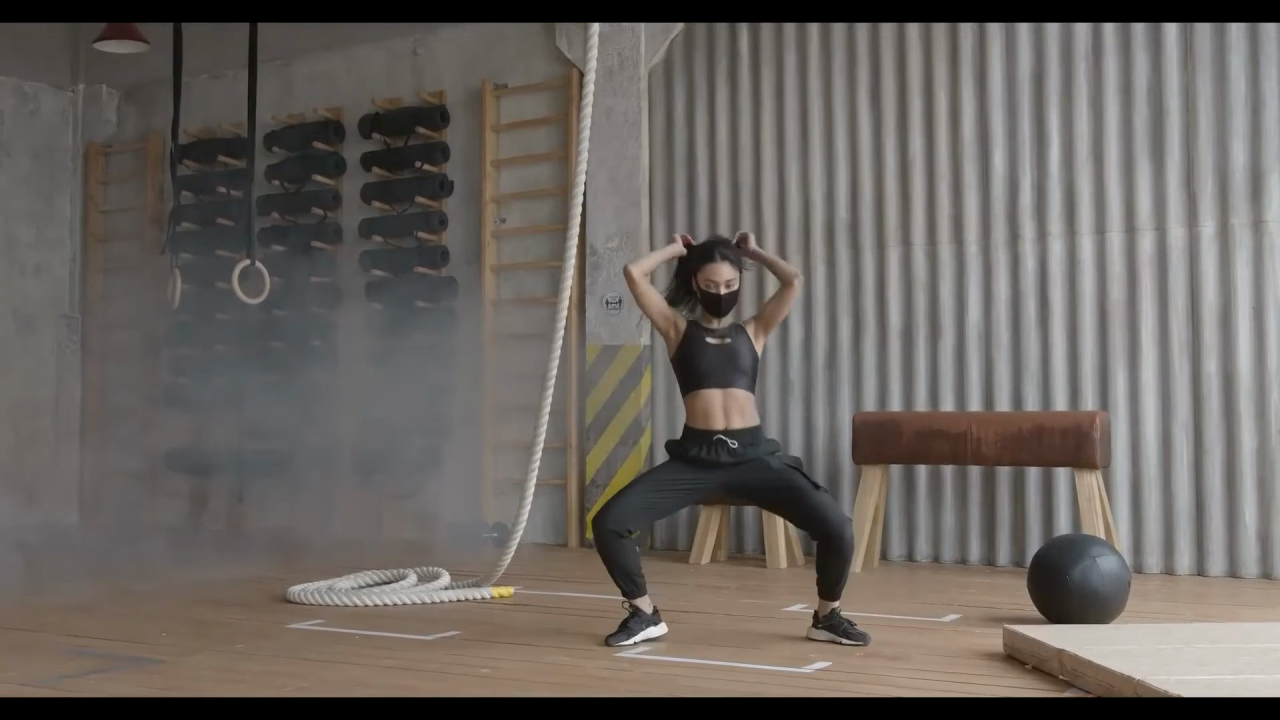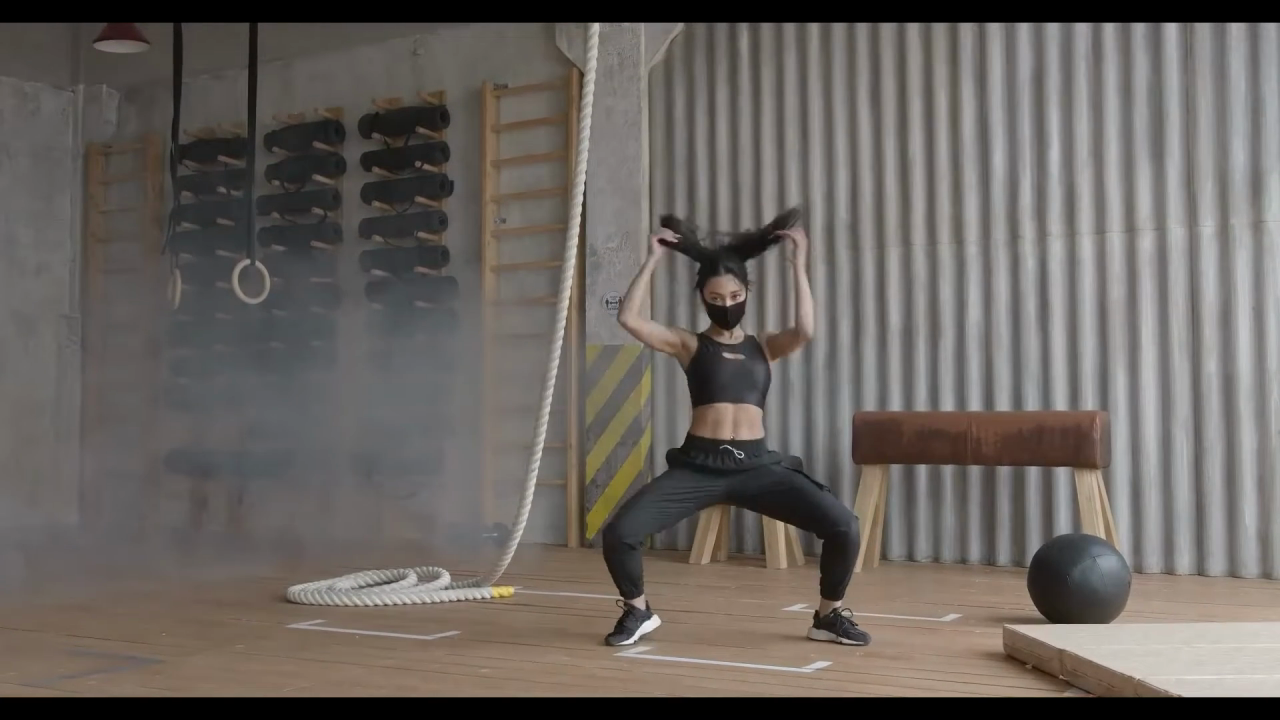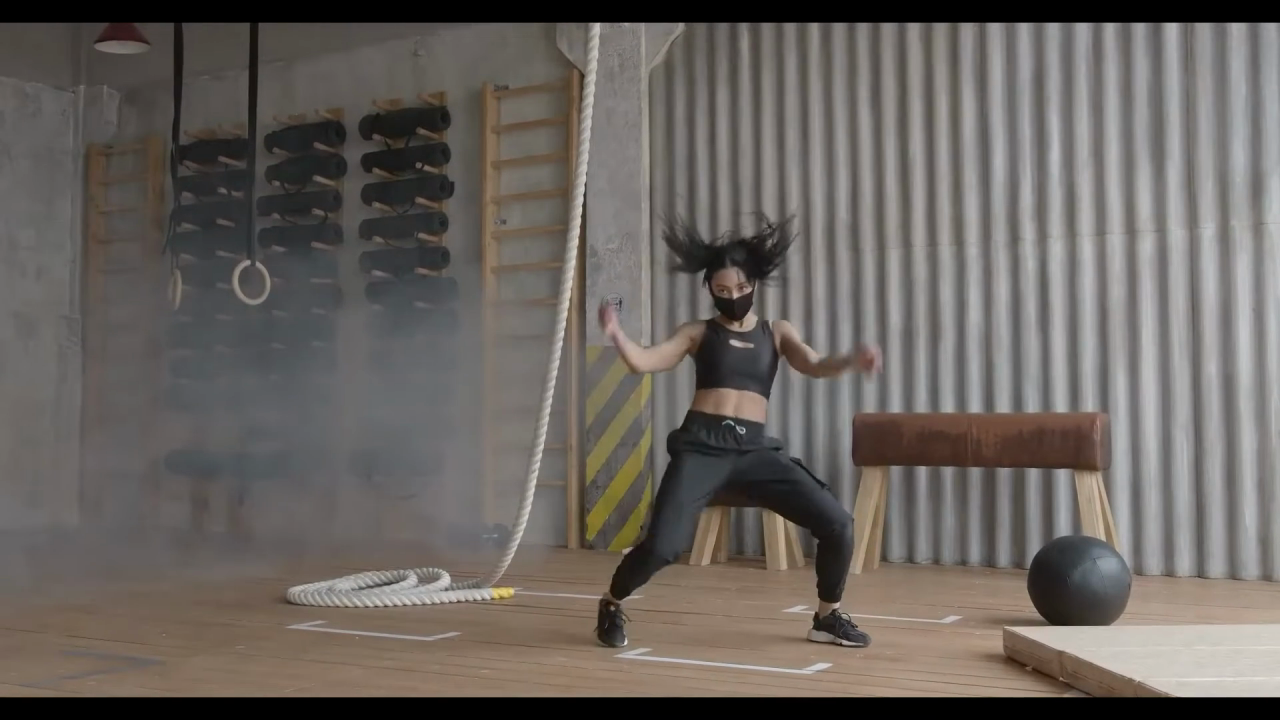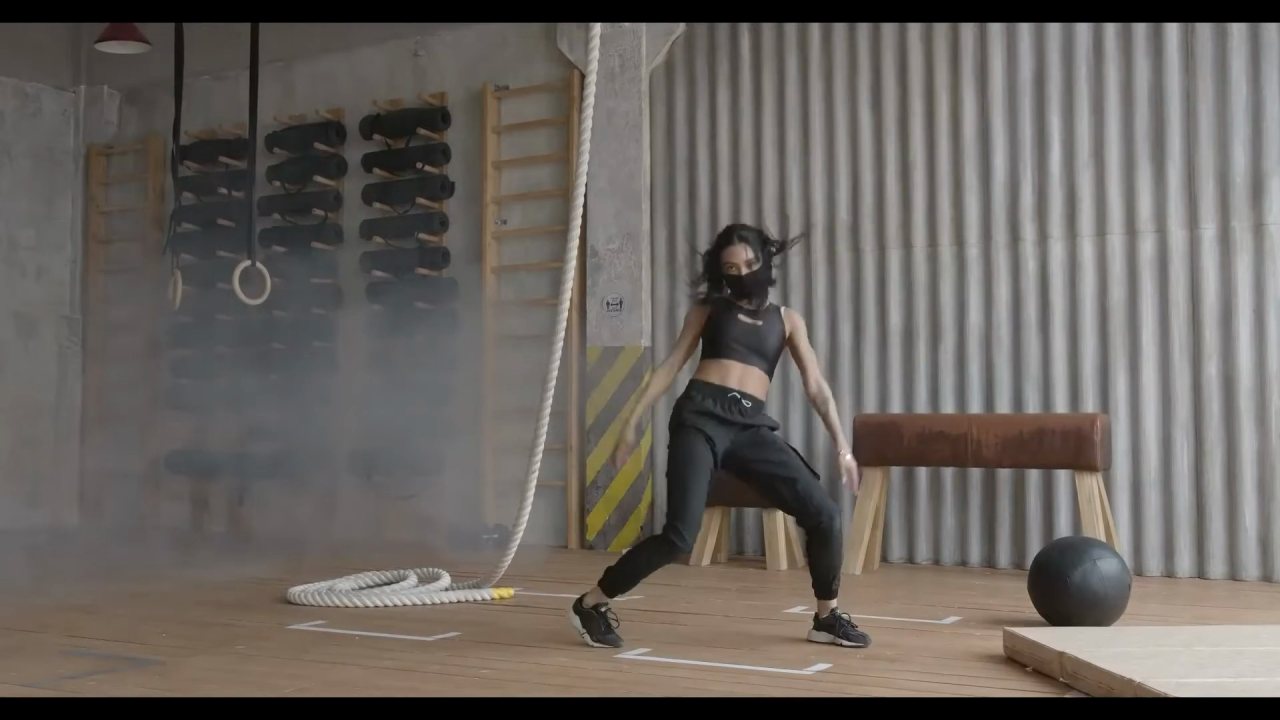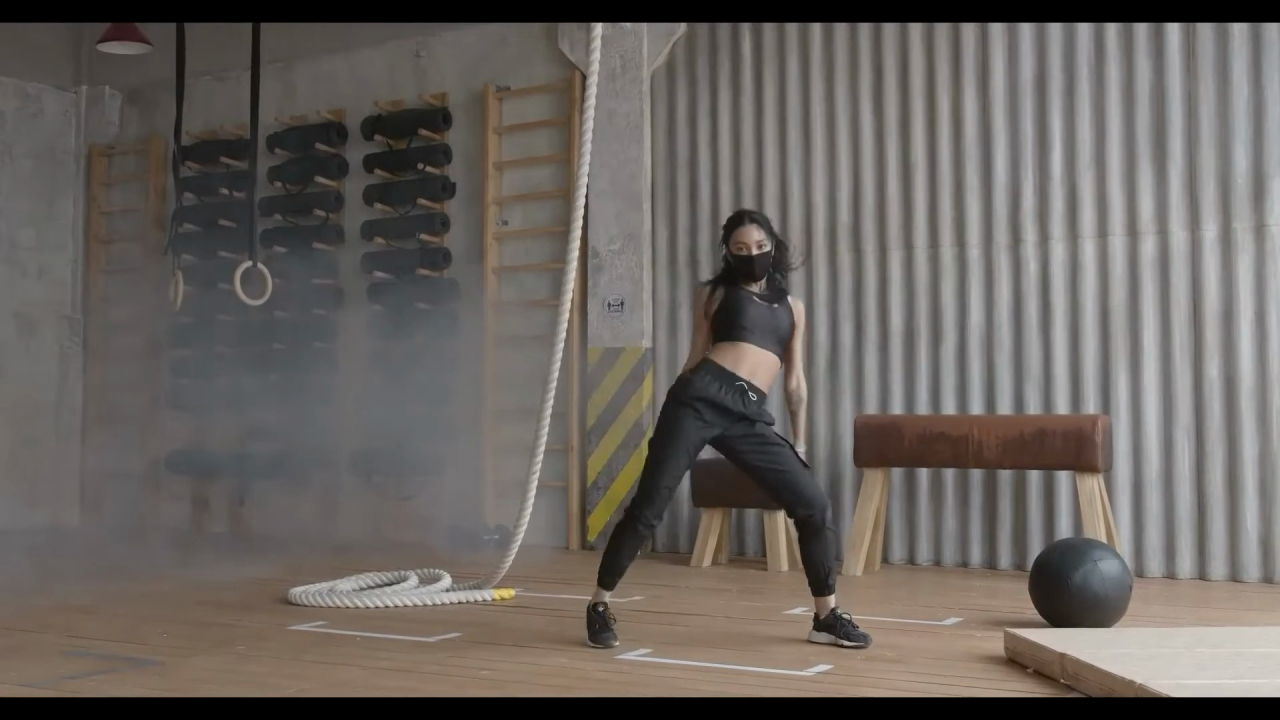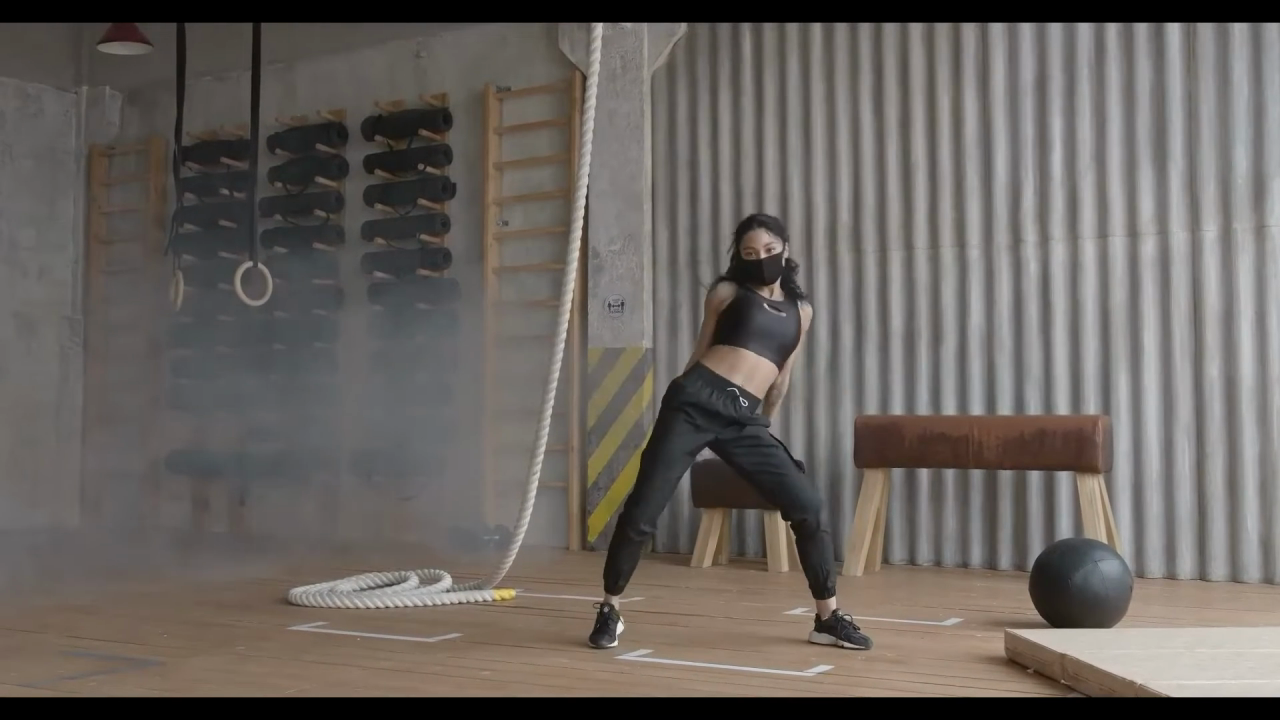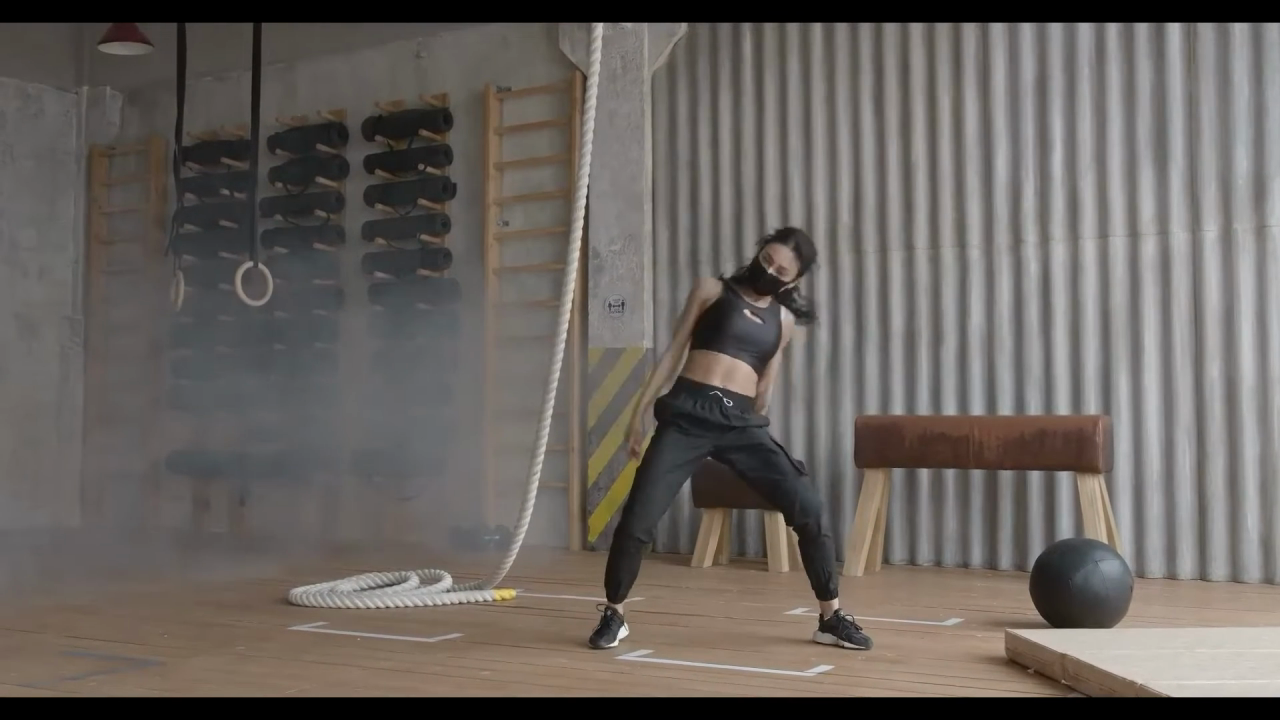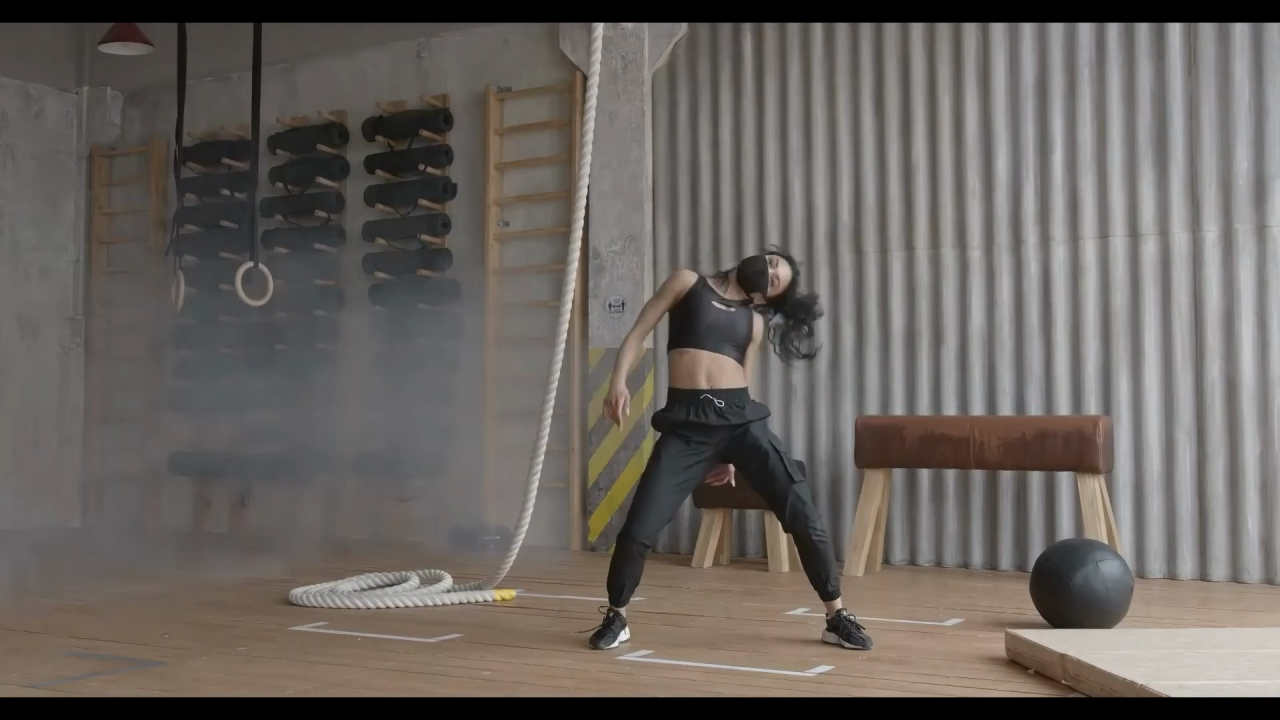
dt=0.2s
person 1, frame 1
left shoulder: (753, 332)
right shoulder: (679, 329)
left elbow: (792, 280)
right elbow: (633, 274)
left wrist: (755, 253)
right wrist: (676, 251)
left hip: (753, 457)
right hip: (696, 458)
left knee: (836, 527)
right knee: (608, 522)
left ankle: (826, 615)
right ankle: (644, 613)
person 1, frame 2
left shoulder: (764, 345)
right shoulder: (689, 344)
left elbow: (806, 332)
right elbow: (629, 320)
left wrist: (798, 262)
right wrist: (651, 259)
left hip: (755, 466)
right hip: (699, 467)
left knee: (844, 527)
right knee: (619, 534)
left ankle: (828, 614)
right ankle: (637, 610)
person 1, frame 3
left shoulder: (777, 332)
right shoulder: (699, 331)
left elbow: (816, 367)
right elbow: (643, 362)
left wrist: (851, 360)
right wrist: (615, 333)
left hip: (755, 450)
right hip: (700, 448)
left knee: (837, 524)
right knee: (662, 545)
left ankle: (827, 617)
right ankle: (611, 605)
person 1, frame 4
left shoulder: (787, 319)
right shoulder: (707, 310)
left elbow: (815, 383)
right elbow: (670, 367)
left wrist: (841, 444)
right wrist: (631, 421)
left hip: (751, 427)
right hip: (701, 418)
left knee: (824, 514)
right knee: (680, 536)
left ankle: (827, 615)
right ankle: (592, 604)
person 1, frame 5
left shoulder: (792, 306)
right shoulder: (715, 294)
left elbow: (795, 379)
left wrist: (798, 443)
right wrist: (673, 418)
left hip: (749, 417)
right hip: (701, 400)
left knee: (814, 507)
right knee: (648, 507)
left ankle: (827, 616)
right ankle: (600, 605)
person 1, frame 6
left shoulder: (801, 310)
right shoulder: (727, 292)
right elbow: (702, 350)
left wrist: (761, 424)
right wrist: (671, 410)
left hip: (743, 421)
right hip: (696, 404)
left knee: (808, 509)
right knee: (641, 512)
left ankle: (828, 617)
right ankle: (610, 609)
person 1, frame 7
left shoulder: (784, 321)
right shoulder: (714, 290)
right elbow: (674, 351)
left wrist: (750, 432)
right wrist: (640, 412)
left hip: (740, 422)
right hip: (687, 415)
left knee: (809, 512)
right knee: (636, 523)
left ankle: (831, 617)
right ankle: (614, 613)
person 1, frame 8
left shoulder: (754, 321)
right shoulder: (687, 282)
right elbow: (635, 336)
left wrist: (728, 454)
right wrist: (617, 383)
left hip: (741, 420)
right hip: (686, 424)
left knee: (803, 517)
right knee: (638, 529)
left ankle: (836, 617)
right ankle: (616, 616)
